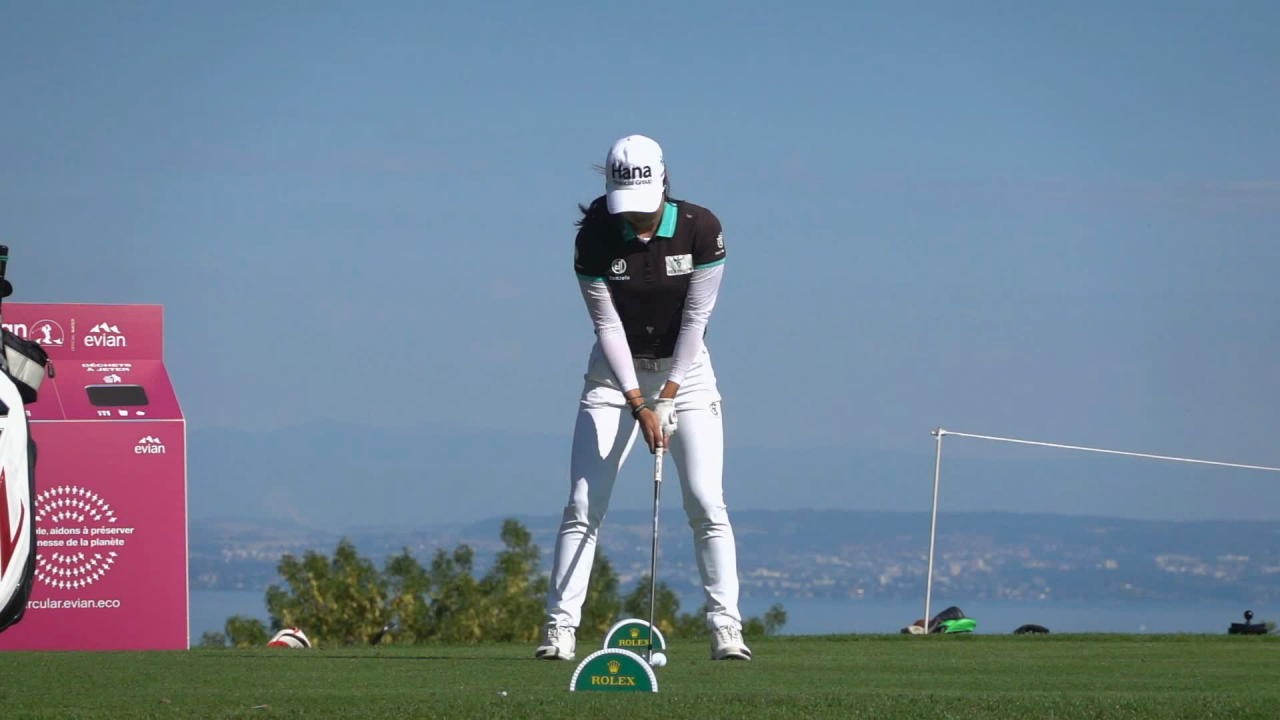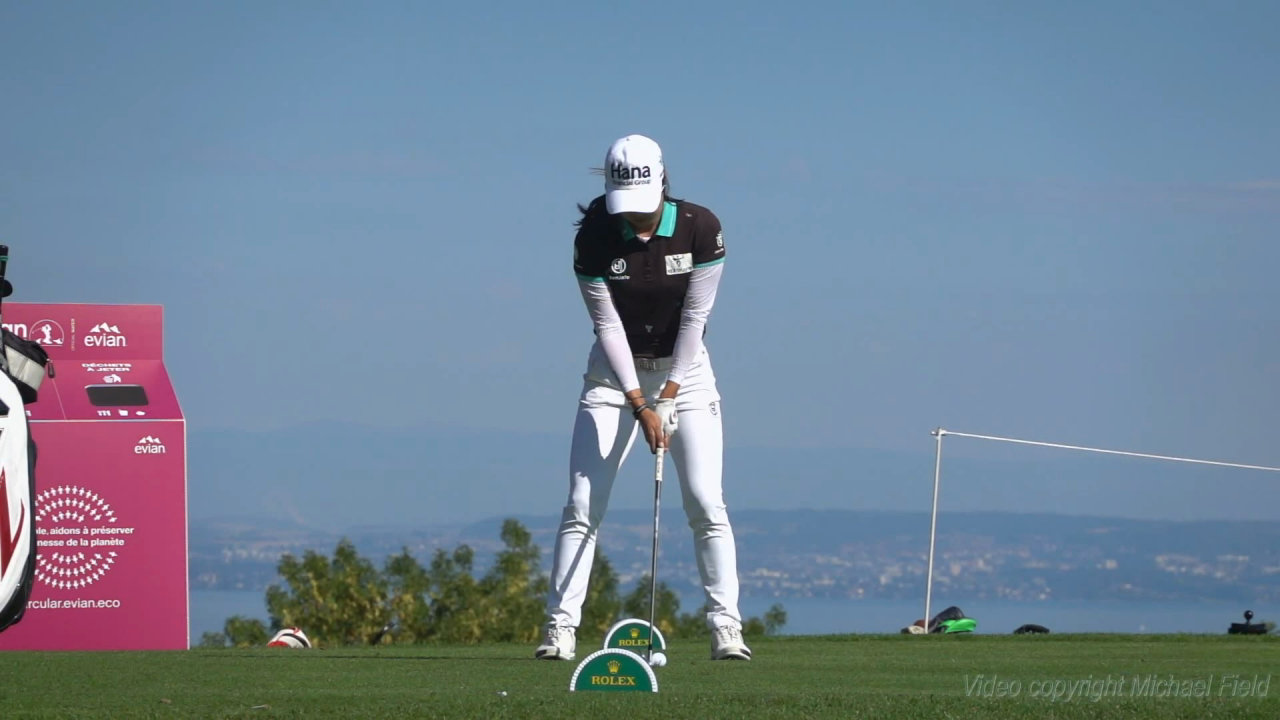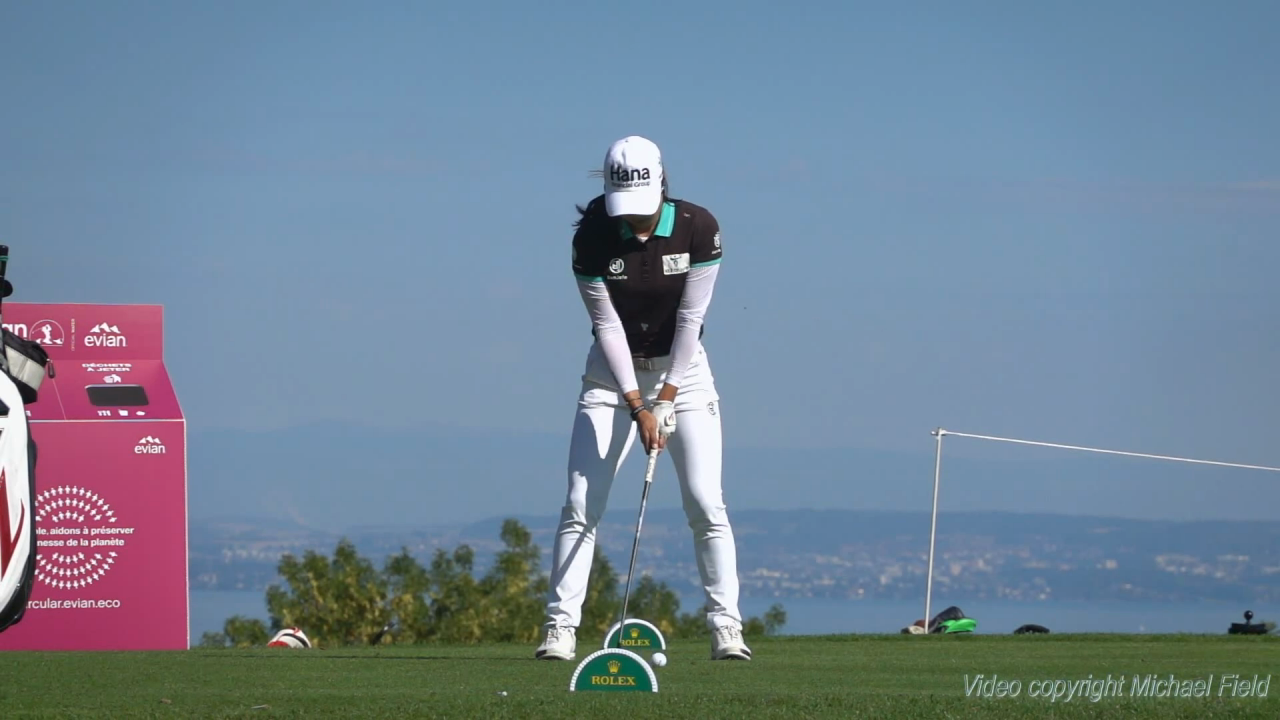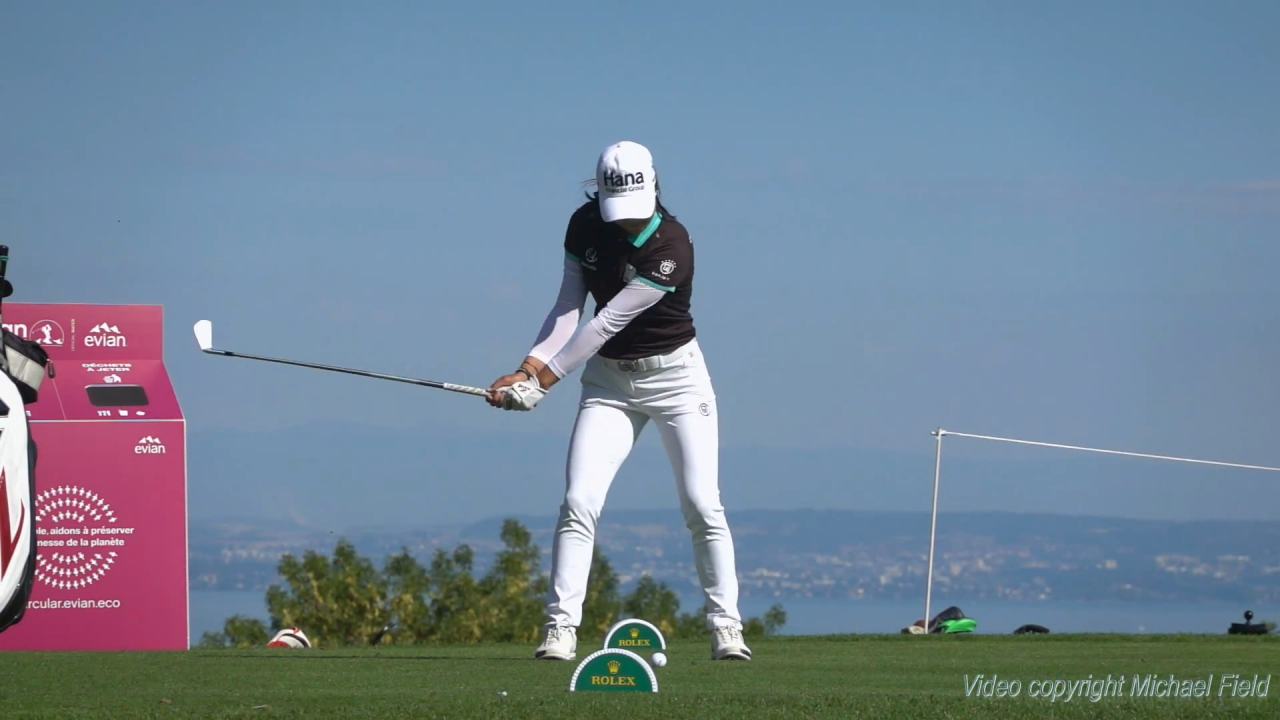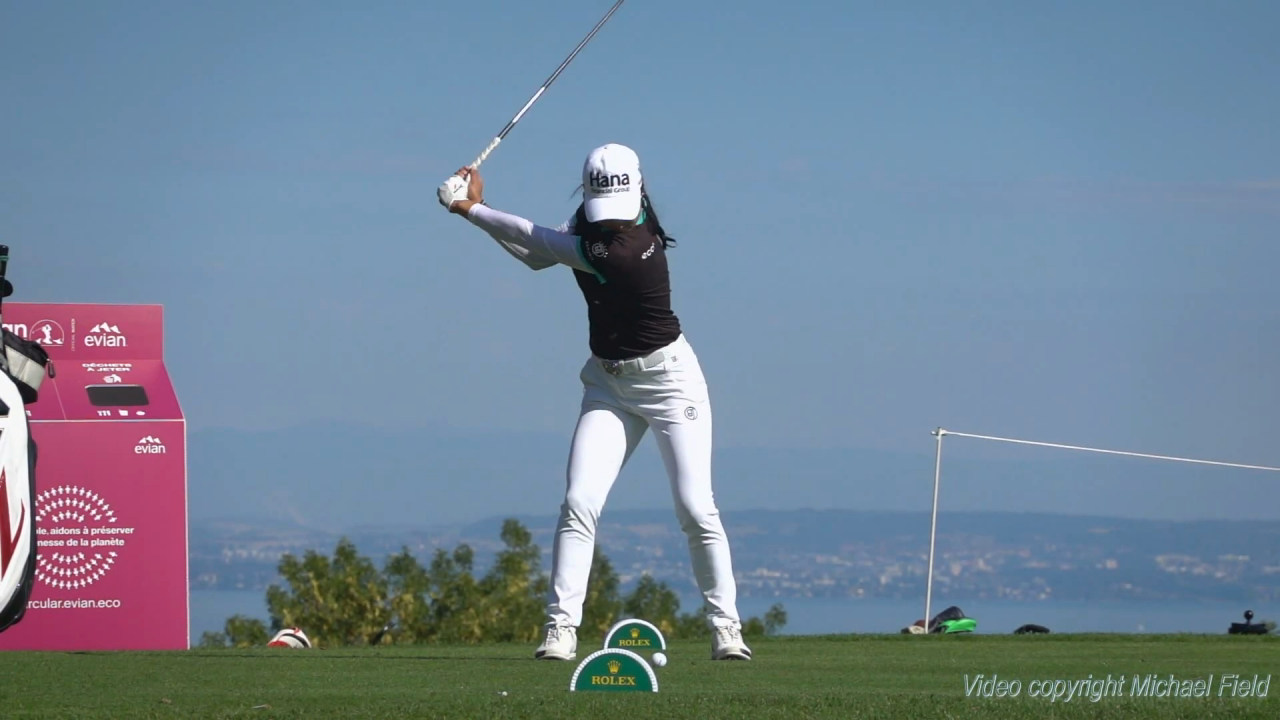
dt=1s
person 1, frame 1
left shoulder: (701, 227)
right shoulder: (594, 236)
left elbow: (696, 318)
right elbow: (607, 326)
left wrist: (667, 395)
right wrist: (638, 403)
left hip: (685, 369)
right hip: (616, 371)
left knee: (706, 501)
right knee: (584, 501)
left ankle: (726, 627)
right ankle: (559, 626)
person 1, frame 2
left shoulder: (700, 227)
right shoulder: (594, 237)
left elbow: (695, 317)
right elbow: (608, 325)
left wrist: (668, 397)
right wrist: (638, 405)
left hip: (685, 369)
right hip: (615, 371)
left knee: (705, 501)
right knee: (583, 501)
left ankle: (726, 625)
right ankle: (560, 625)
person 1, frame 3
left shoulder: (698, 227)
right shoulder: (592, 237)
left elbow: (690, 318)
right elbow: (607, 326)
left wrist: (665, 399)
right wrist: (637, 407)
left hip: (683, 370)
right hip: (613, 373)
left knee: (705, 501)
right knee: (582, 501)
left ankle: (726, 625)
right ankle: (560, 626)
person 1, frame 4
left shoulder: (672, 246)
right shoulder: (584, 224)
left elbow: (608, 322)
right elbow: (568, 308)
left wrist: (543, 376)
right wrist: (527, 365)
left hip: (675, 376)
right hip: (608, 378)
left knee: (701, 504)
right knee: (578, 502)
left ankle: (727, 626)
right ankle: (561, 627)
person 1, frame 5
left shoulder: (623, 252)
right shoulder: (596, 217)
left elbow: (538, 239)
right elbow: (536, 254)
left wrist: (471, 208)
right wrist: (477, 204)
left hip: (668, 378)
right hip: (608, 381)
left knee: (695, 507)
right knee: (579, 504)
left ankle: (726, 626)
right ankle: (560, 628)
